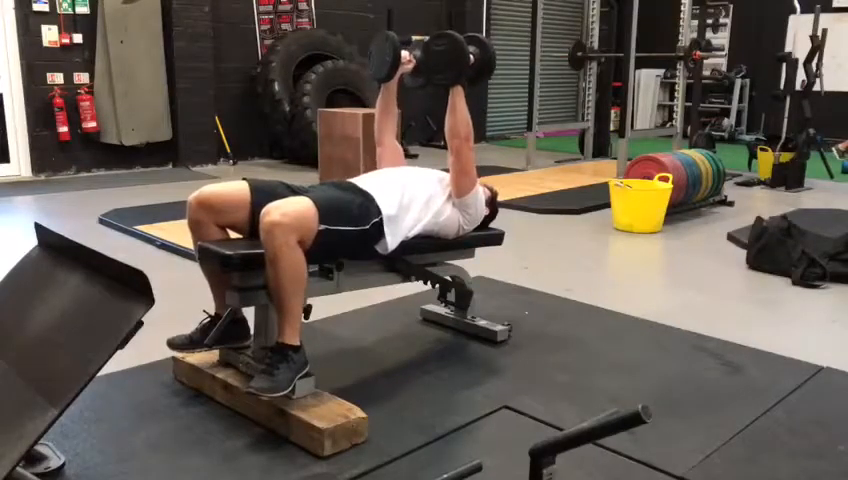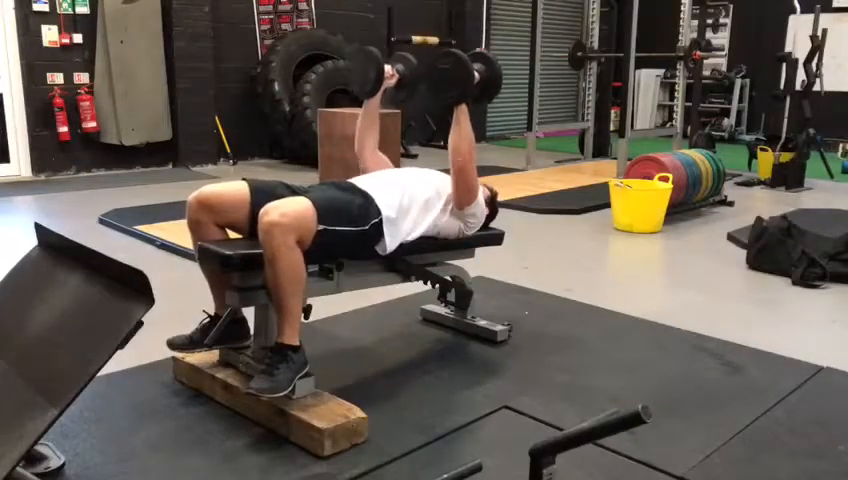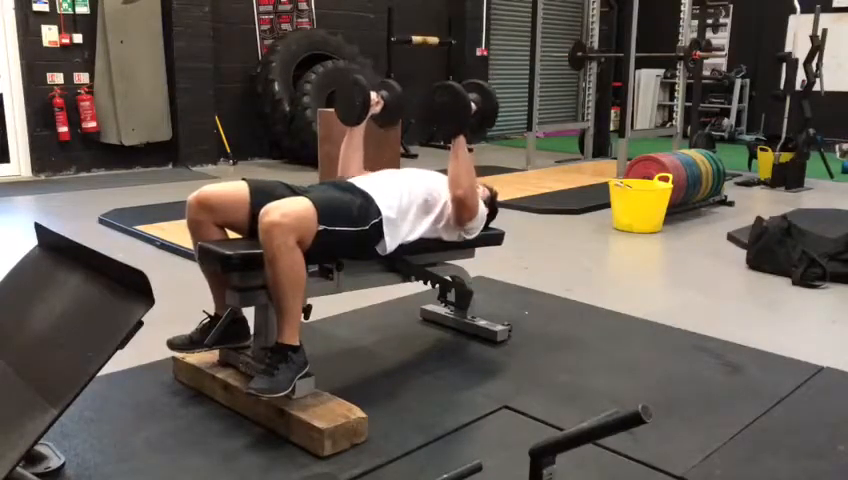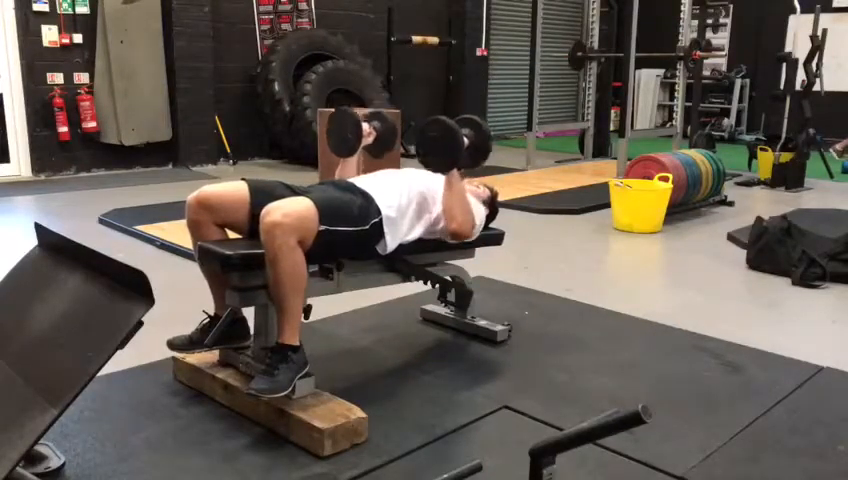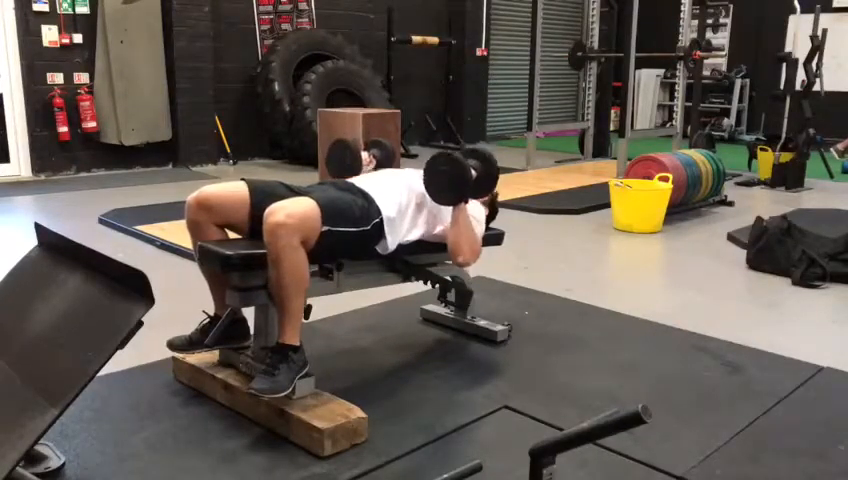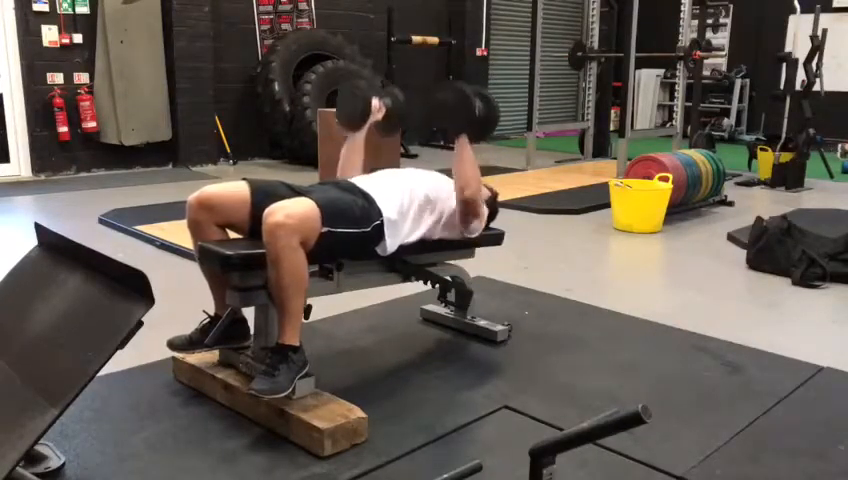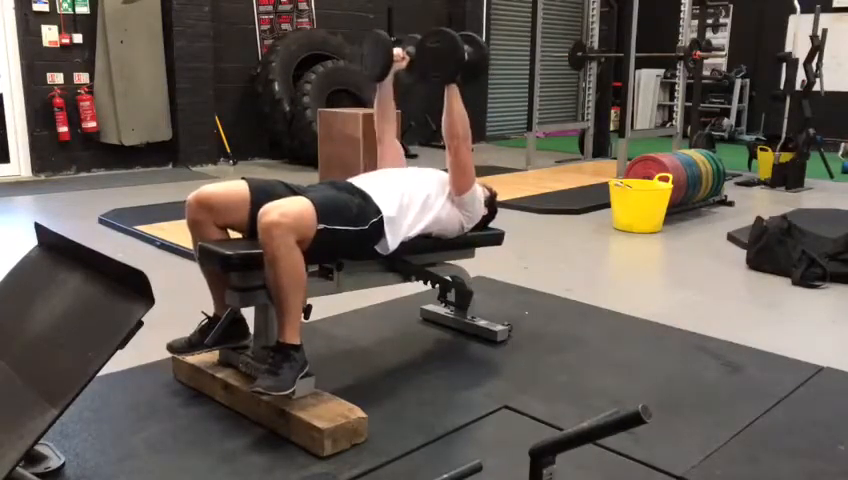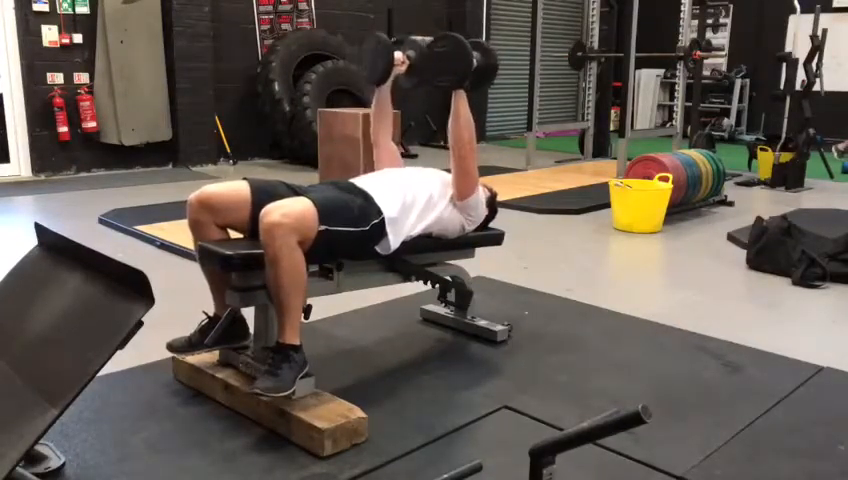
dt=0.4s
person 1, frame 1
left shoulder: (466, 212)
right shoulder: (418, 184)
left elbow: (461, 146)
right elbow: (385, 137)
left wrist: (456, 84)
right wrist: (392, 77)
left hip: (369, 215)
left knee: (278, 222)
right knee: (203, 203)
left ankle: (290, 352)
right ankle: (228, 321)
person 1, frame 2
left shoulder: (467, 214)
right shoulder: (419, 187)
left elbow: (463, 162)
right elbow: (366, 149)
left wrist: (460, 103)
right wrist: (376, 90)
left hip: (368, 214)
left knee: (276, 222)
right knee: (202, 203)
left ankle: (289, 352)
right ankle: (228, 321)
person 1, frame 3
left shoulder: (468, 217)
right shoulder: (424, 188)
left elbow: (462, 193)
right elbow: (349, 172)
left wrist: (459, 132)
right wrist: (360, 118)
left hip: (368, 214)
left knee: (277, 222)
right knee: (202, 203)
left ankle: (289, 352)
right ankle: (227, 321)
person 1, frame 4
left shoulder: (471, 210)
right shoulder: (421, 188)
left elbow: (457, 227)
left wrist: (454, 165)
left hip: (369, 213)
left knee: (278, 221)
right knee: (201, 203)
left ankle: (289, 352)
right ankle: (227, 322)
person 1, frame 5
left shoulder: (470, 212)
right shoulder: (428, 184)
left elbow: (464, 256)
left wrist: (460, 197)
left hip: (369, 214)
left knee: (281, 222)
right knee: (202, 204)
left ankle: (289, 351)
right ankle: (227, 322)
person 1, frame 6
left shoulder: (469, 212)
right shoulder: (424, 186)
left elbow: (469, 192)
right elbow: (346, 173)
left wrist: (463, 134)
right wrist: (362, 126)
left hip: (371, 213)
left knee: (281, 223)
right knee: (202, 205)
left ankle: (289, 353)
right ankle: (228, 322)
person 1, frame 7
left shoulder: (465, 209)
right shoulder: (411, 180)
left elbow: (459, 145)
right elbow: (386, 133)
left wrist: (451, 83)
right wrist: (387, 74)
left hip: (368, 214)
left knee: (276, 222)
right knee: (201, 204)
left ankle: (290, 352)
right ankle: (226, 322)
person 1, frame 8
left shoulder: (468, 211)
right shoulder: (414, 183)
left elbow: (464, 151)
right elbow: (382, 138)
left wrist: (459, 89)
right wrist: (386, 79)
left hip: (370, 214)
left knee: (278, 222)
right knee: (203, 203)
left ankle: (290, 352)
right ankle: (226, 321)
